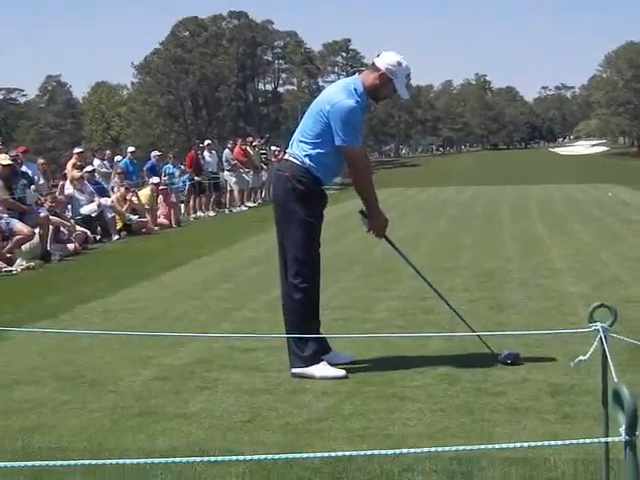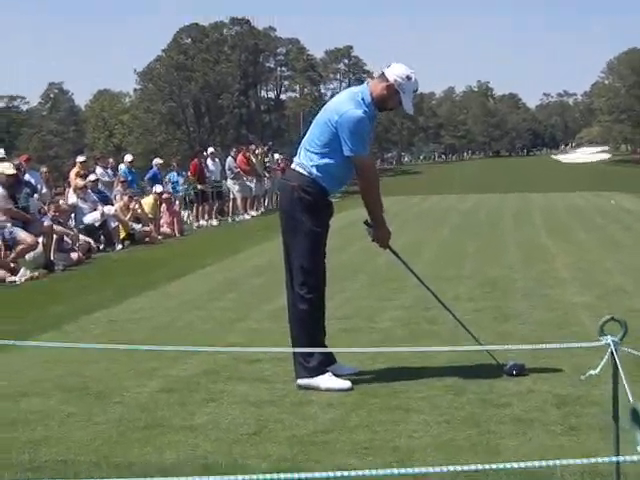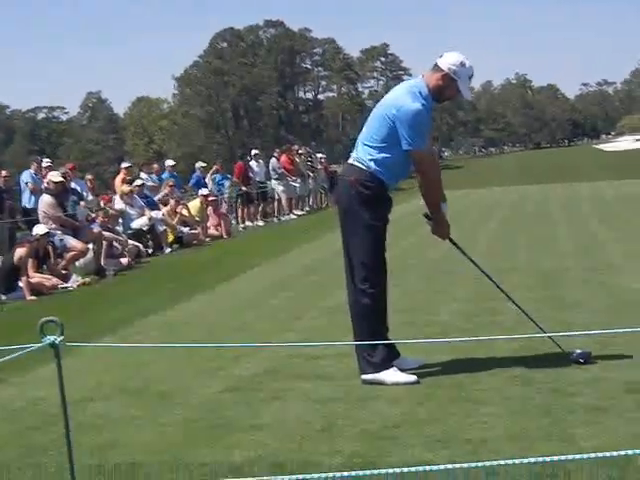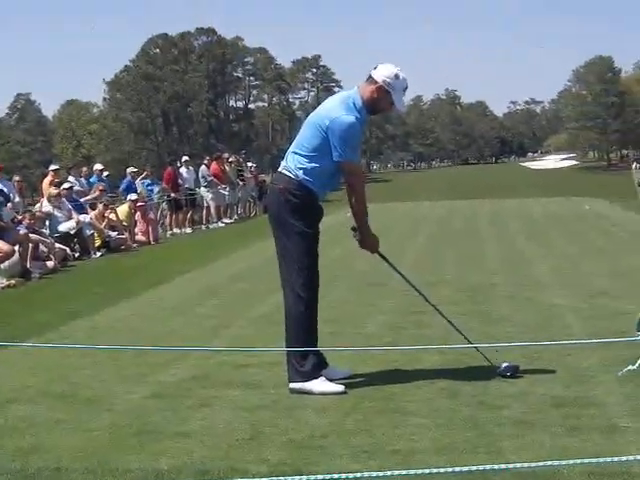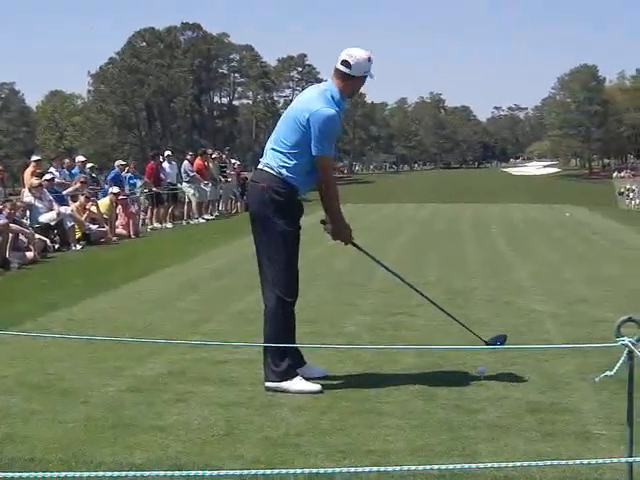
dt=0.4s
person 1, frame 1
left shoulder: (352, 94)
right shoulder: (347, 103)
left elbow: (360, 158)
right elbow: (355, 166)
left wrist: (374, 207)
right wrist: (374, 212)
left hip: (304, 184)
right hip: (296, 184)
left knee: (306, 270)
right knee: (300, 272)
left ankle: (314, 347)
right ankle: (304, 358)
person 1, frame 2
left shoulder: (360, 104)
right shoulder: (354, 112)
left elbow: (368, 168)
right elbow: (364, 174)
left wrist: (379, 216)
right wrist: (378, 223)
left hip: (310, 193)
right hip: (303, 194)
left knee: (312, 281)
right knee: (306, 283)
left ankle: (319, 359)
right ankle: (310, 369)
person 1, frame 3
left shoulder: (416, 96)
right shoulder: (412, 106)
left elbow: (427, 159)
right elbow: (424, 168)
left wrist: (440, 205)
right wrist: (438, 217)
left hip: (369, 188)
right hip: (362, 189)
left knee: (373, 276)
right knee: (366, 278)
left ankle: (383, 353)
right ankle: (374, 364)
person 1, frame 4
left shoulder: (349, 106)
right shoulder: (345, 118)
left elbow: (354, 175)
right elbow: (353, 180)
left wrist: (362, 221)
right wrist: (365, 230)
left hip: (296, 196)
right hip: (292, 197)
left knee: (305, 284)
right knee: (301, 285)
left ankle: (311, 362)
right ankle: (303, 373)
person 1, frame 5
left shoulder: (319, 95)
right shoulder: (325, 111)
left elbow: (320, 172)
right elbow: (325, 175)
left wrist: (331, 216)
right wrist: (338, 222)
left hip: (270, 190)
right hip: (275, 194)
left knee: (281, 281)
right knee: (282, 285)
left ankle: (288, 361)
right ankle: (279, 372)
